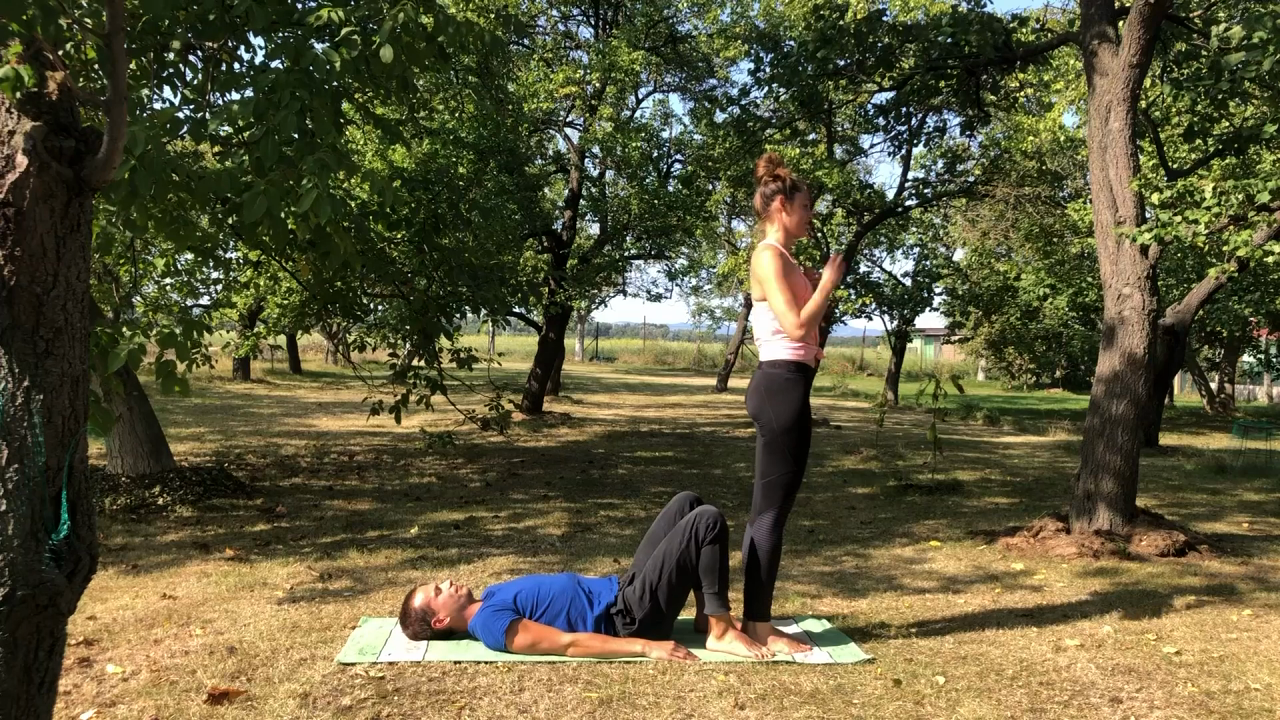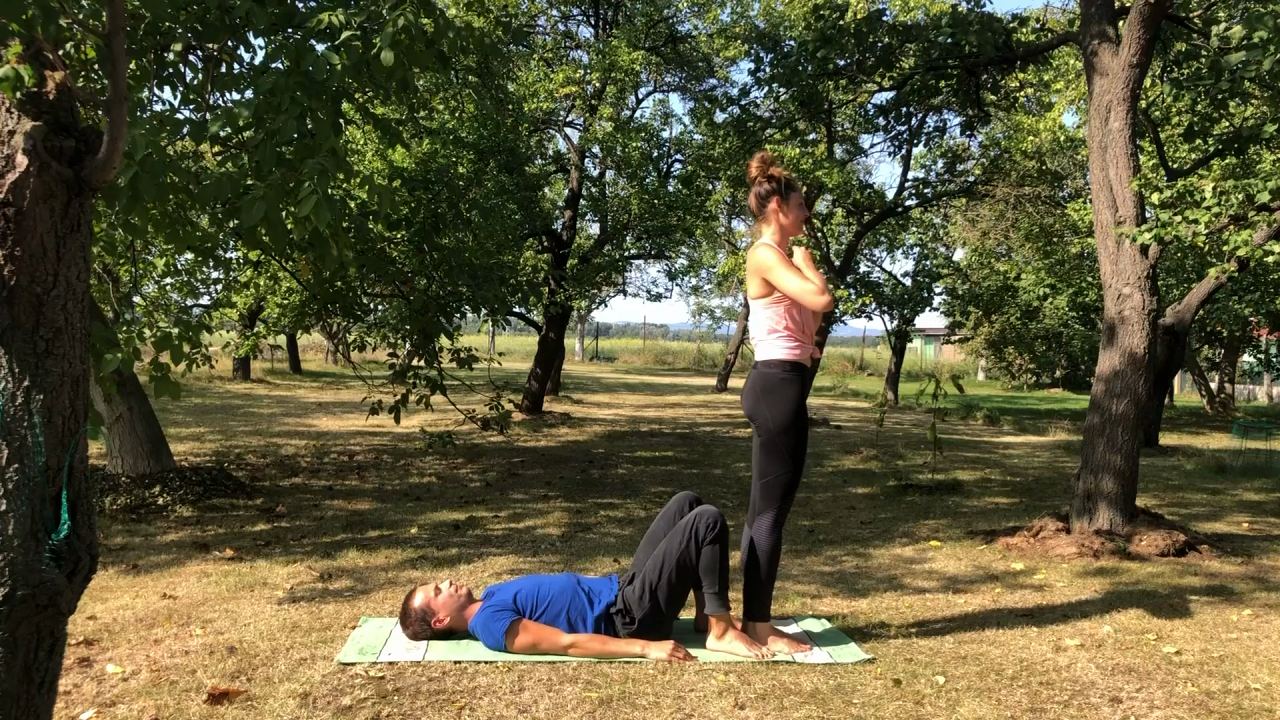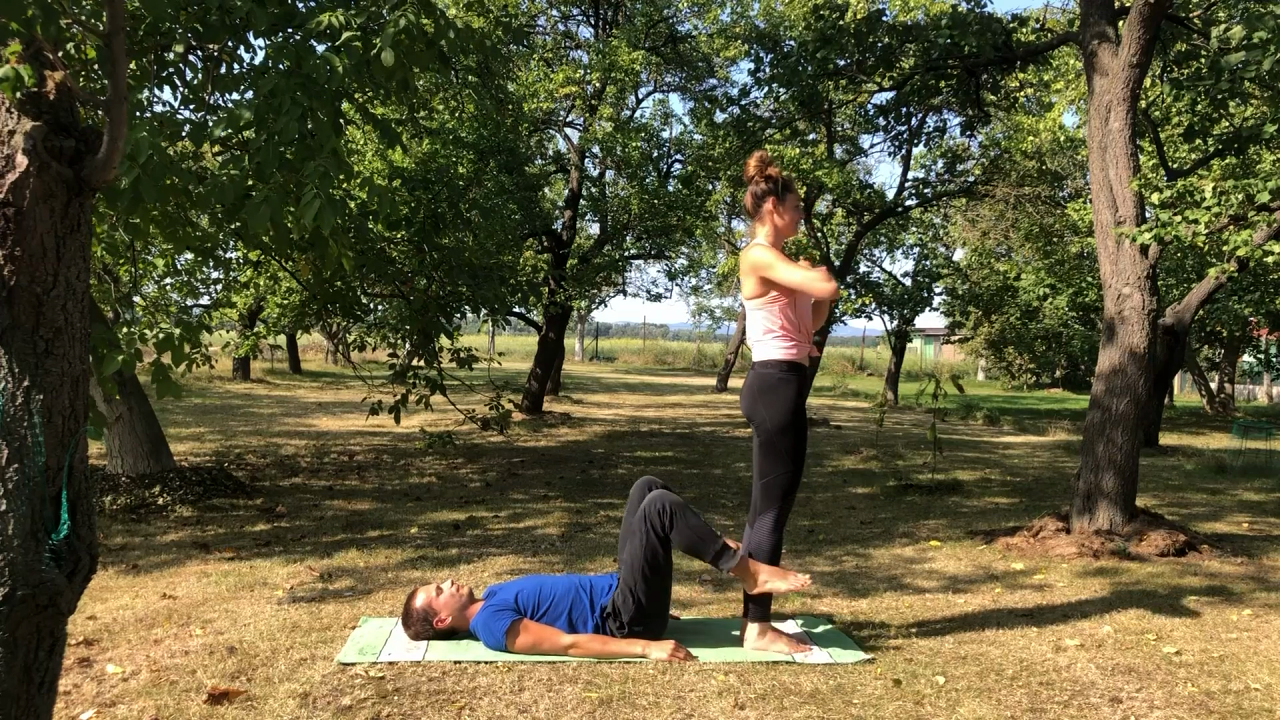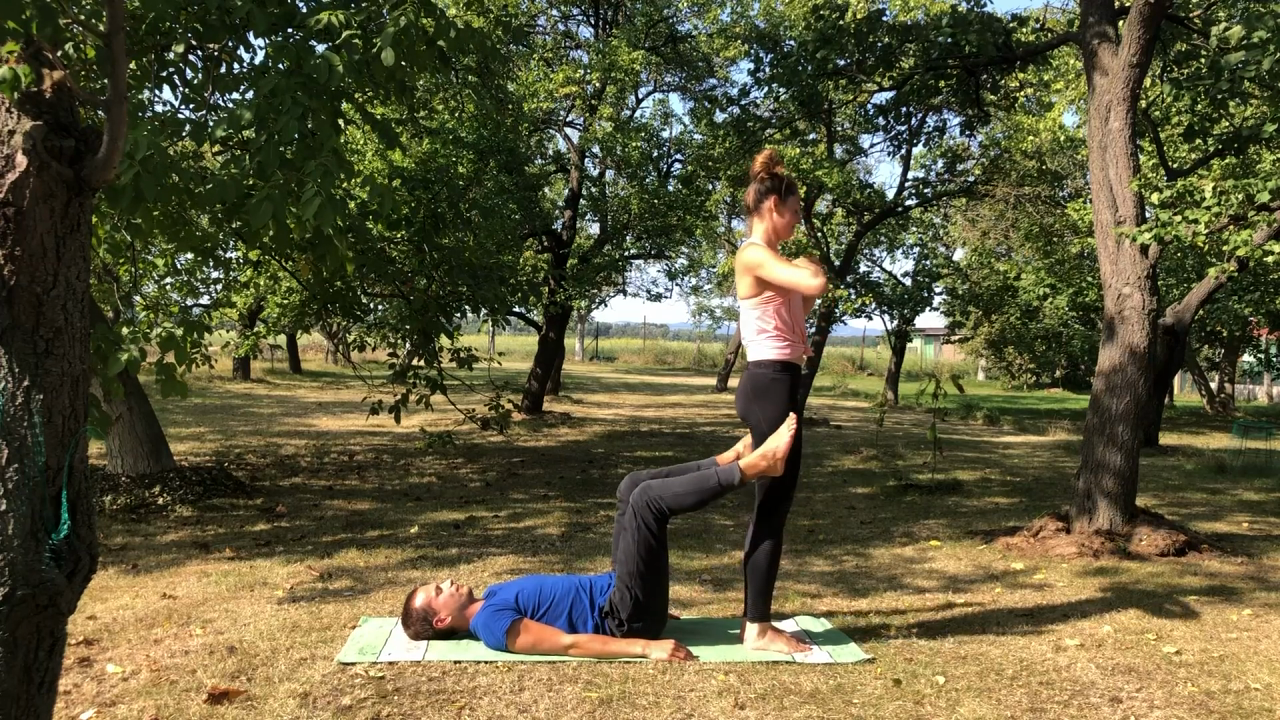
dt=0.5s
person 1, frame 1
left shoulder: (783, 258)
right shoulder: (769, 256)
right elbow: (797, 326)
left wrist: (819, 287)
right wrist: (827, 282)
left hip: (784, 383)
right hip: (782, 385)
left knee: (768, 509)
right knee: (772, 510)
left ankle: (756, 619)
right ankle: (757, 628)
person 1, frame 2
left shoulder: (779, 257)
right shoulder: (766, 254)
left elbow: (810, 318)
right elbow: (822, 300)
left wrist: (803, 264)
right wrist: (806, 261)
left hip: (780, 383)
right hip: (779, 384)
left knee: (766, 509)
right knee: (771, 510)
left ankle: (755, 619)
right ankle: (758, 627)
person 1, frame 3
left shoulder: (775, 258)
right shoulder: (760, 255)
left elbow: (811, 321)
right elbow: (829, 287)
left wrist: (816, 288)
right wrist: (813, 273)
left hip: (778, 384)
right hip: (776, 385)
left knee: (766, 508)
right knee: (772, 509)
left ankle: (755, 618)
right ankle: (758, 628)
person 1, frame 4
left shoulder: (768, 257)
right shoulder: (754, 254)
left elbow: (798, 309)
right elbow: (817, 284)
left wrist: (803, 274)
right wrist: (808, 267)
left hip: (774, 383)
right hip: (771, 384)
left knee: (769, 504)
right knee: (773, 505)
left ankle: (756, 618)
right ankle: (758, 628)
person 2, frame 1
left shoulder: (491, 598)
right shoulder: (491, 625)
right elbow: (568, 643)
right wrist: (646, 646)
left hip: (621, 591)
right hip: (631, 616)
left knee: (688, 504)
right knee: (708, 521)
left ankle: (707, 614)
right ankle: (721, 630)
person 2, frame 2
left shoulder: (490, 597)
right shoulder: (490, 624)
right elbow: (568, 643)
right wrist: (646, 647)
left hip: (620, 588)
right hip: (630, 616)
left knee: (687, 503)
right knee: (707, 521)
left ankle: (707, 612)
right ankle: (720, 630)
person 2, frame 3
left shoulder: (493, 598)
right shoulder: (492, 625)
right elbow: (569, 644)
right wrist: (647, 647)
left hip: (615, 591)
right hip: (627, 617)
left knee: (647, 488)
right knee: (659, 505)
left ankle: (728, 552)
right ankle: (746, 570)
person 2, frame 4
left shoulder: (493, 599)
right shoulder: (491, 624)
right elbow: (568, 643)
right wrist: (646, 647)
left hip: (611, 593)
right hip: (626, 618)
left knee: (633, 487)
right knee: (646, 498)
left ankle: (734, 460)
right ankle: (750, 468)
